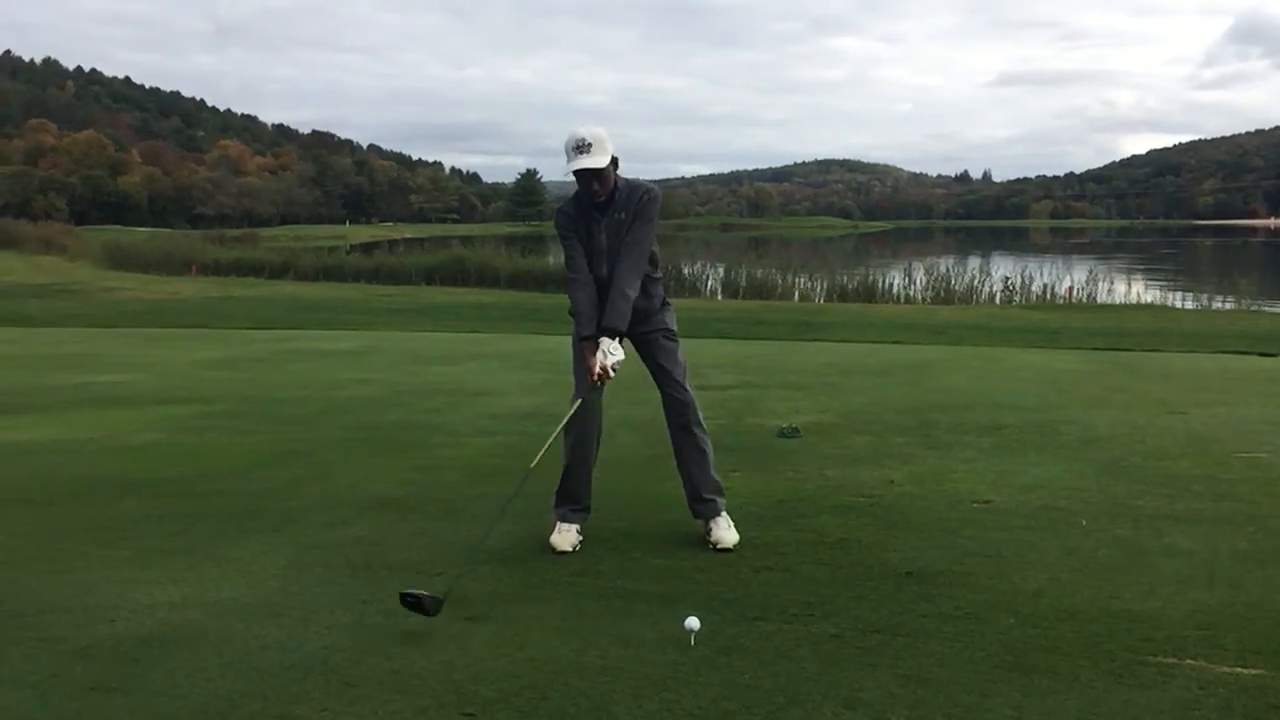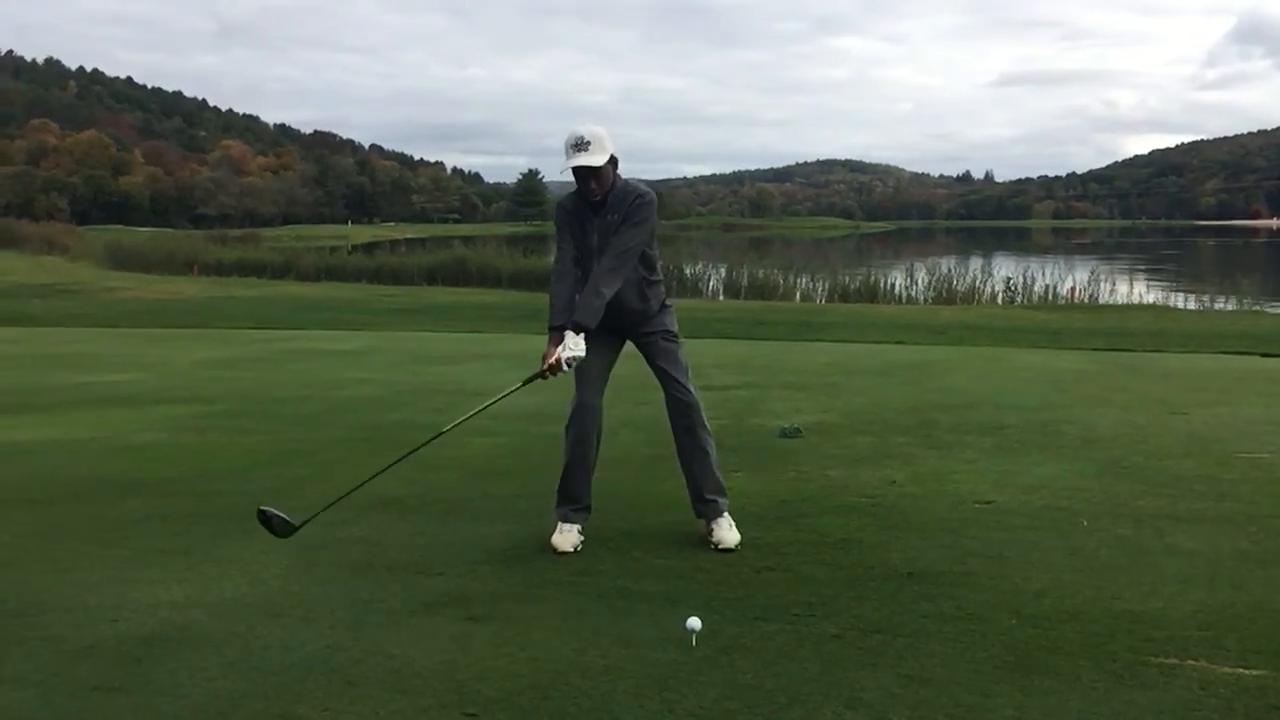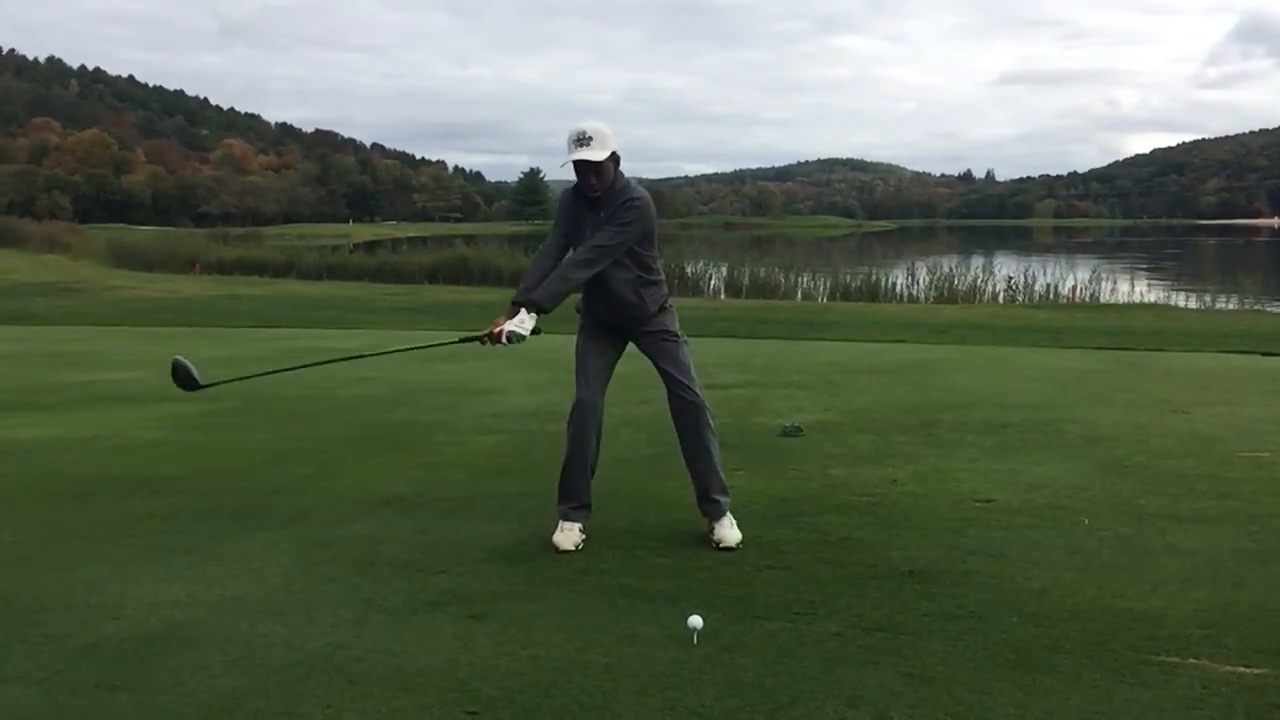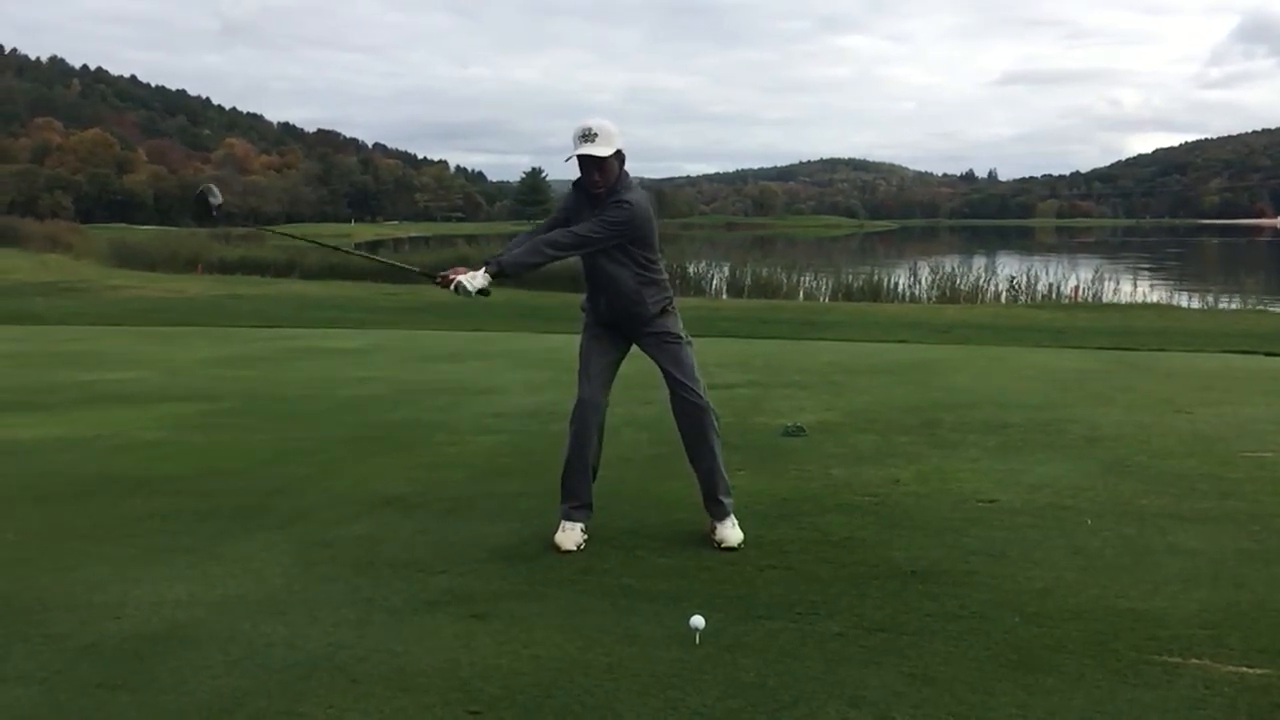
dt=0.7s
person 1, frame 1
left shoulder: (644, 197)
right shoulder: (568, 214)
left elbow: (631, 268)
right elbow: (580, 279)
left wrist: (612, 337)
right wrist: (589, 345)
left hip: (647, 310)
right hip: (593, 315)
left knee: (680, 399)
right knee: (585, 403)
left ankle: (712, 509)
right ankle: (570, 513)
person 1, frame 2
left shoulder: (641, 201)
right shoulder: (567, 209)
left elbow: (611, 268)
right elbow: (565, 271)
left wrist: (576, 332)
right wrist: (557, 334)
left hip: (649, 312)
right hip: (594, 319)
left knee: (684, 400)
right knee: (585, 405)
left ankle: (715, 510)
right ankle: (571, 514)
person 1, frame 3
left shoulder: (636, 202)
right shoulder: (570, 201)
left elbow: (586, 261)
right elbow: (550, 255)
left wrist: (532, 312)
right wrist: (516, 308)
left hip: (650, 313)
right hip: (599, 317)
left knee: (689, 399)
right knee: (586, 404)
left ankle: (718, 510)
right ankle: (573, 513)
person 1, frame 4
left shoulder: (631, 207)
right shoulder: (580, 194)
left elbow: (562, 244)
right elbow: (541, 233)
left wrist: (488, 271)
right wrist: (485, 269)
left hip: (654, 314)
right hip: (604, 317)
left knee: (692, 401)
right knee: (588, 405)
left ankle: (721, 511)
right ankle: (575, 513)
